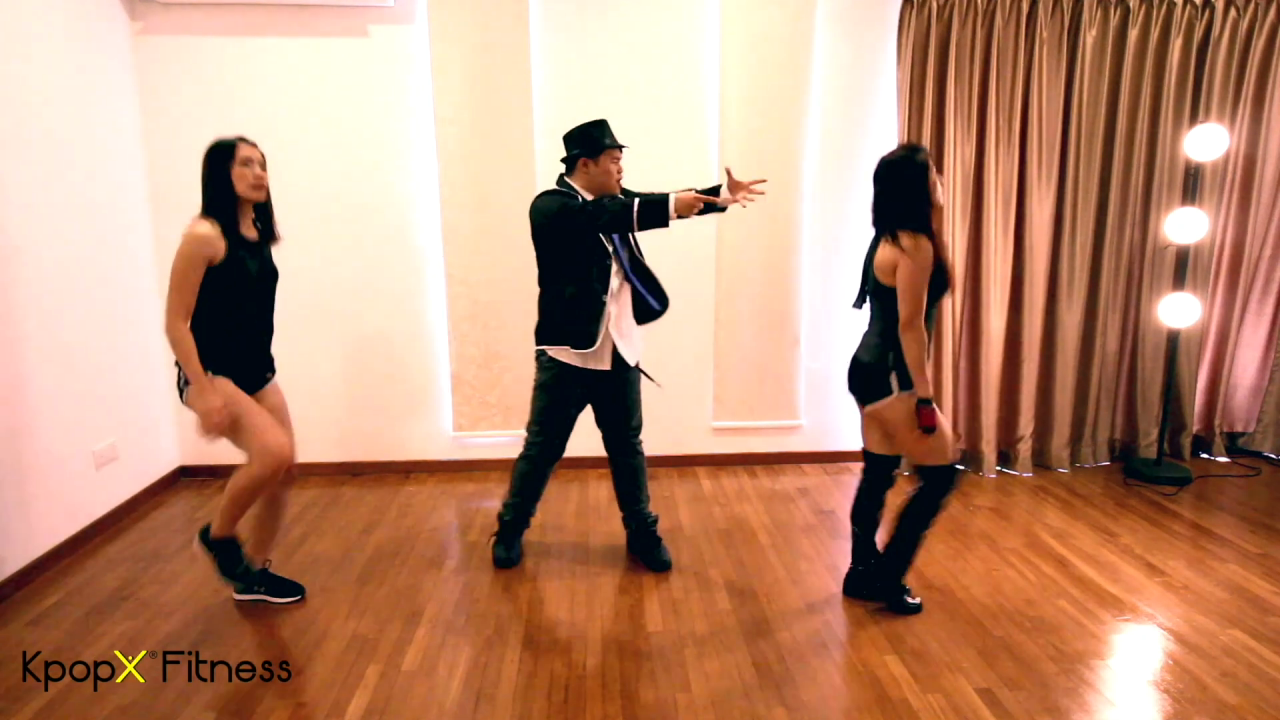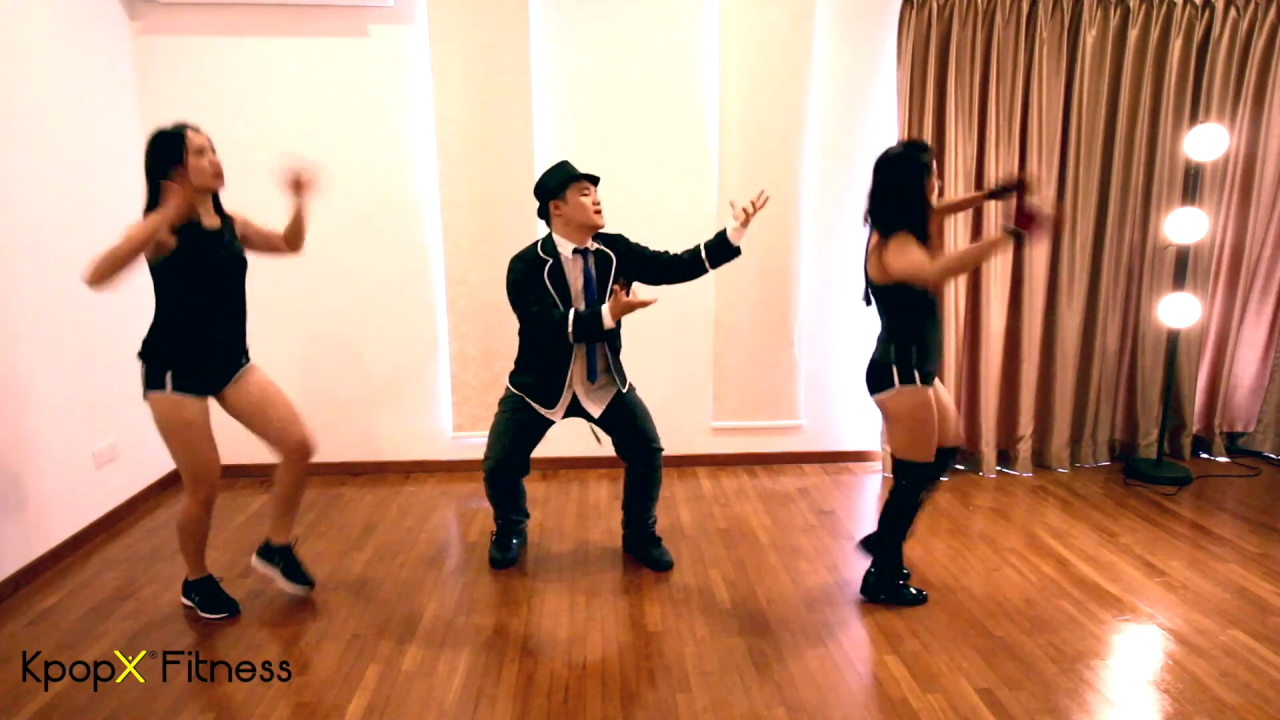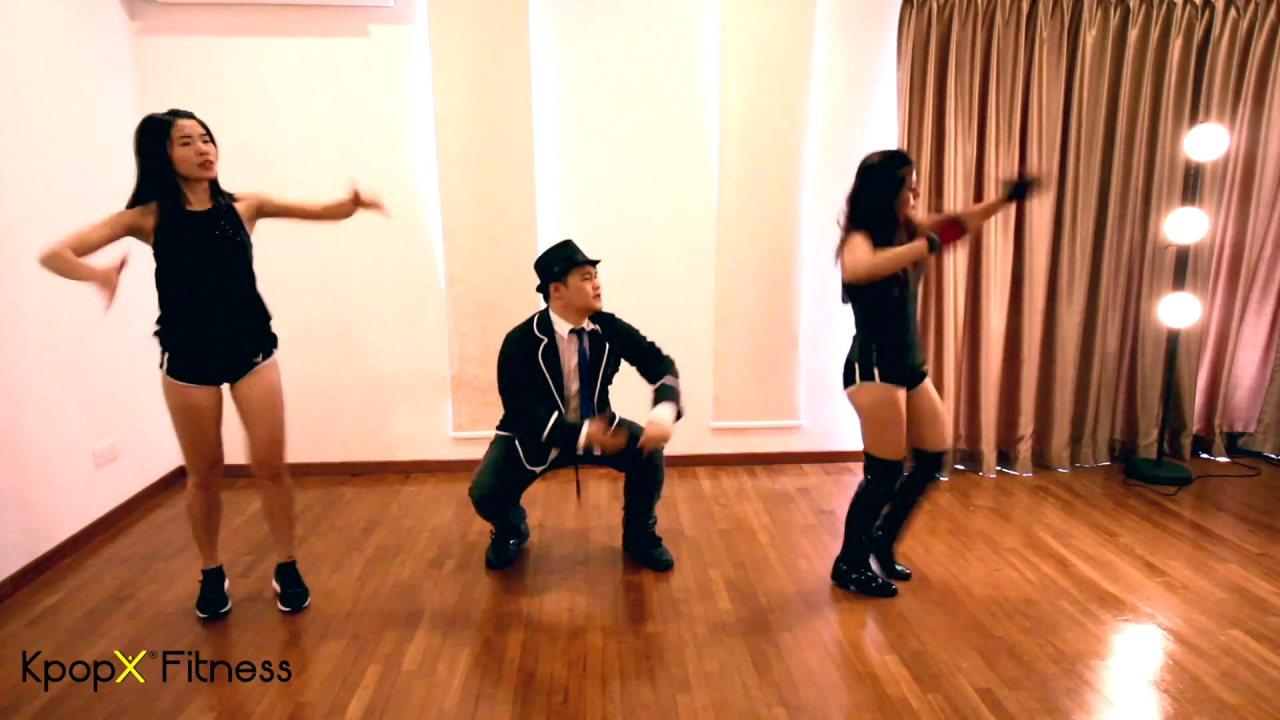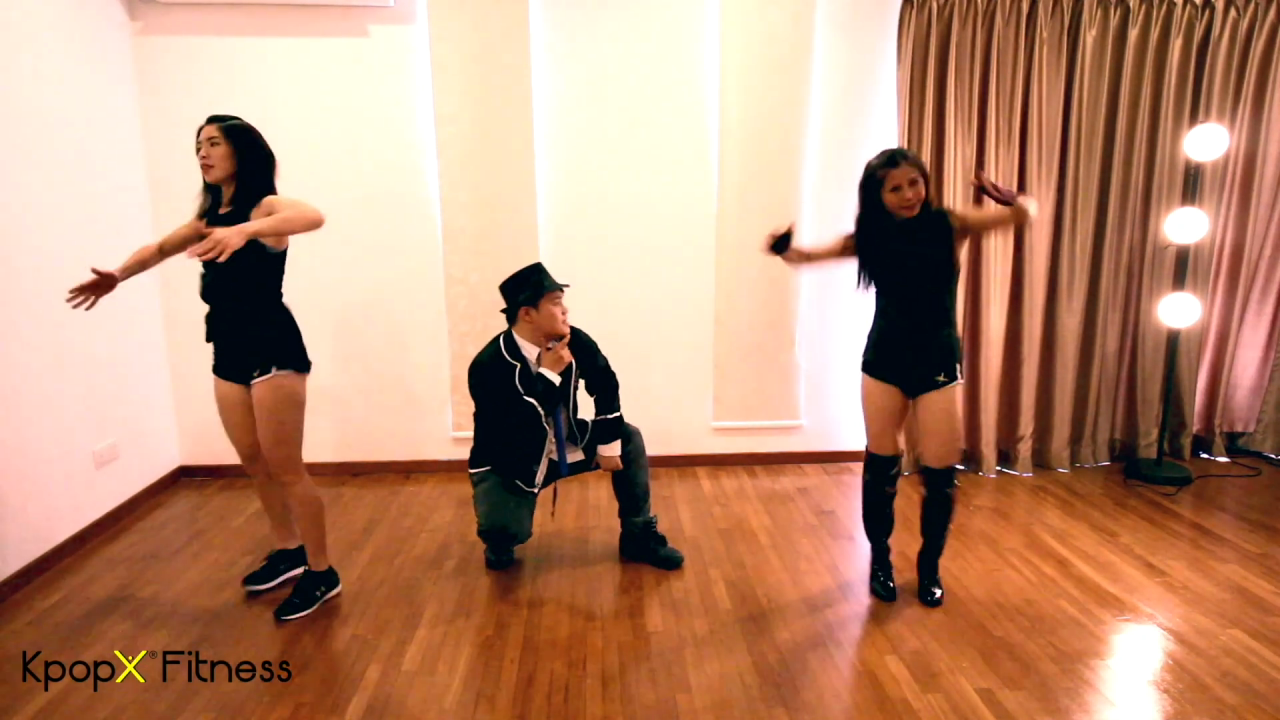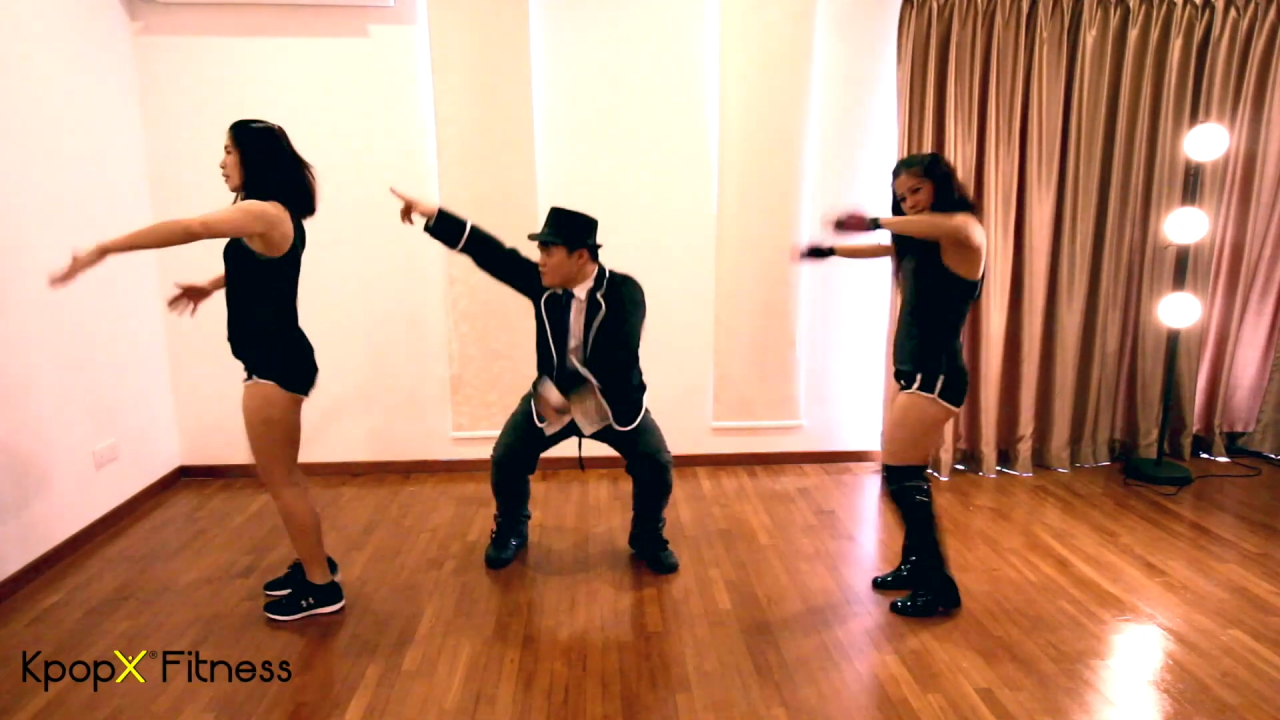
dt=1s
person 1, frame 1
left shoulder: (260, 234)
right shoulder: (205, 237)
right elbow: (177, 322)
left wrist: (268, 377)
right wrist: (204, 390)
left hip: (256, 374)
right hip: (211, 377)
left knee: (279, 473)
right knee: (274, 454)
left ankle: (254, 573)
right ankle: (220, 534)
person 1, frame 2
left shoulder: (231, 223)
right shoulder: (162, 231)
left elbow: (289, 245)
right elbow: (97, 276)
left wrist: (299, 201)
right wrist: (160, 220)
left hip: (229, 363)
right hip: (174, 371)
left knee: (299, 447)
right knee: (204, 487)
left ankle: (276, 548)
right ankle: (195, 582)
person 1, frame 3
left shoulder: (244, 206)
right shoulder: (147, 217)
left elbow: (326, 214)
right elbow: (54, 255)
left wrist: (354, 202)
right wrist: (95, 273)
left hip: (251, 350)
right hip: (187, 357)
left knee: (270, 467)
right knee: (204, 475)
left ankle: (287, 568)
right ankle: (211, 573)
person 1, frame 4
left shoulder: (267, 206)
right shoulder: (207, 217)
left elbow: (313, 217)
right elbow: (160, 248)
left wrist: (244, 231)
right wrist: (116, 277)
left hip: (275, 352)
right hip: (229, 356)
left knee: (285, 471)
right knee: (257, 465)
left ankle: (321, 573)
right ankle: (287, 551)
person 1, frame 5
left shoulder: (264, 214)
right shoulder: (272, 216)
left elbow: (185, 228)
left wrist: (102, 249)
right wrist: (208, 287)
left hip: (275, 362)
right hip: (278, 358)
left knee: (281, 479)
right knee: (282, 474)
left ankle: (321, 587)
right ankle: (315, 562)
person 2, frame 1
left shoulder: (891, 239)
right shoulder: (914, 246)
right elbow: (909, 323)
right wrist: (924, 396)
left hip: (870, 372)
right hip: (888, 377)
left knee: (880, 473)
right knee: (939, 475)
left ankle: (865, 573)
right ankle: (887, 578)
person 2, frame 2
left shoulder: (907, 230)
right shoulder: (893, 241)
left elbow: (943, 207)
right elbow: (936, 272)
left wrist: (991, 194)
right wrist: (1009, 235)
left hip: (915, 370)
right hip: (899, 373)
left knee: (943, 455)
right knee: (914, 478)
left ankle: (883, 540)
right ankle: (882, 576)
person 2, frame 3
left shoulder: (904, 226)
right shoulder: (859, 240)
left elbow: (961, 223)
right elbow: (859, 268)
left wrist: (1008, 196)
right wrist: (929, 244)
left hip: (909, 367)
right hip: (874, 370)
left knee: (932, 461)
right knee: (883, 473)
left ankle: (881, 543)
right ankle: (849, 564)
person 2, frame 4
left shoulder: (947, 226)
right shoulder: (869, 238)
left elbow: (1025, 214)
right elbow: (808, 256)
left wrist: (1012, 201)
right wrist: (786, 248)
left hip: (939, 367)
right hip: (883, 364)
left knee: (940, 474)
right knee: (881, 468)
left ankle: (929, 567)
right ankle: (879, 558)
person 2, frame 5
left shoulder: (965, 231)
right shoulder: (921, 244)
left elbow: (947, 225)
right elbow: (879, 247)
left wrist: (871, 222)
right wrist: (831, 250)
left hip: (936, 375)
right hip: (912, 372)
left knee: (904, 479)
right knee: (899, 475)
left ankle: (938, 588)
right ankle: (917, 564)
person 3, frame 1
left shoulder: (624, 206)
right shoulder: (553, 207)
left elbow: (661, 209)
right elbow: (599, 215)
left wrist: (721, 196)
right wrist: (668, 207)
left hip: (620, 349)
right hip: (569, 350)
left knee: (626, 444)
right knee: (544, 446)
left ankle: (641, 533)
right ankle: (510, 528)
person 3, frame 2
left shoulder: (614, 250)
right shoulder: (527, 265)
left elbow: (676, 267)
right elbow: (546, 327)
left wrist: (734, 232)
right wrist: (608, 314)
left hip: (605, 382)
right hip: (541, 385)
left knee: (646, 451)
right knee: (501, 466)
left ankle: (639, 535)
right ankle: (510, 531)
person 3, frame 3
left shoulder: (608, 328)
right shoulder: (521, 341)
left elbow: (658, 362)
right elbow: (520, 411)
left wrist: (663, 412)
right wrist: (581, 435)
left hip: (595, 427)
right hip: (531, 434)
left knee: (648, 454)
right knee: (485, 493)
left ankle: (640, 536)
right ankle: (512, 531)
person 3, frame 4
left shoulder: (573, 340)
right shoulder: (488, 365)
left elbow: (605, 385)
right elbow: (513, 431)
left wrist: (608, 443)
right wrist: (548, 375)
left hip: (567, 446)
right hip: (509, 464)
left knee: (628, 438)
right knee: (501, 529)
left ankle: (639, 536)
right ankle: (502, 543)
person 3, frame 5
left shoulder: (624, 291)
right shoulder: (544, 284)
left elbow: (619, 351)
right elbow: (488, 251)
left wrist: (562, 388)
right wrist: (432, 215)
left hip: (614, 405)
right hip: (553, 400)
left knee: (655, 465)
right knee: (507, 459)
left ankle: (648, 537)
right ankle: (511, 531)
